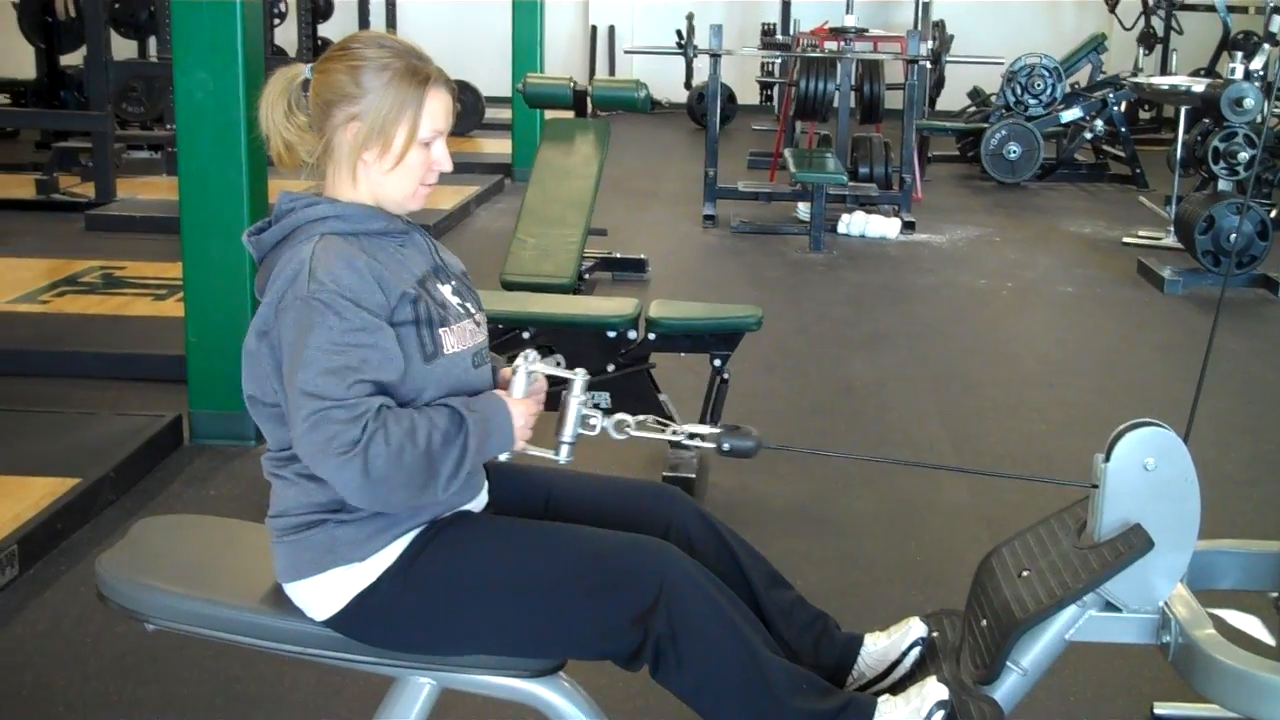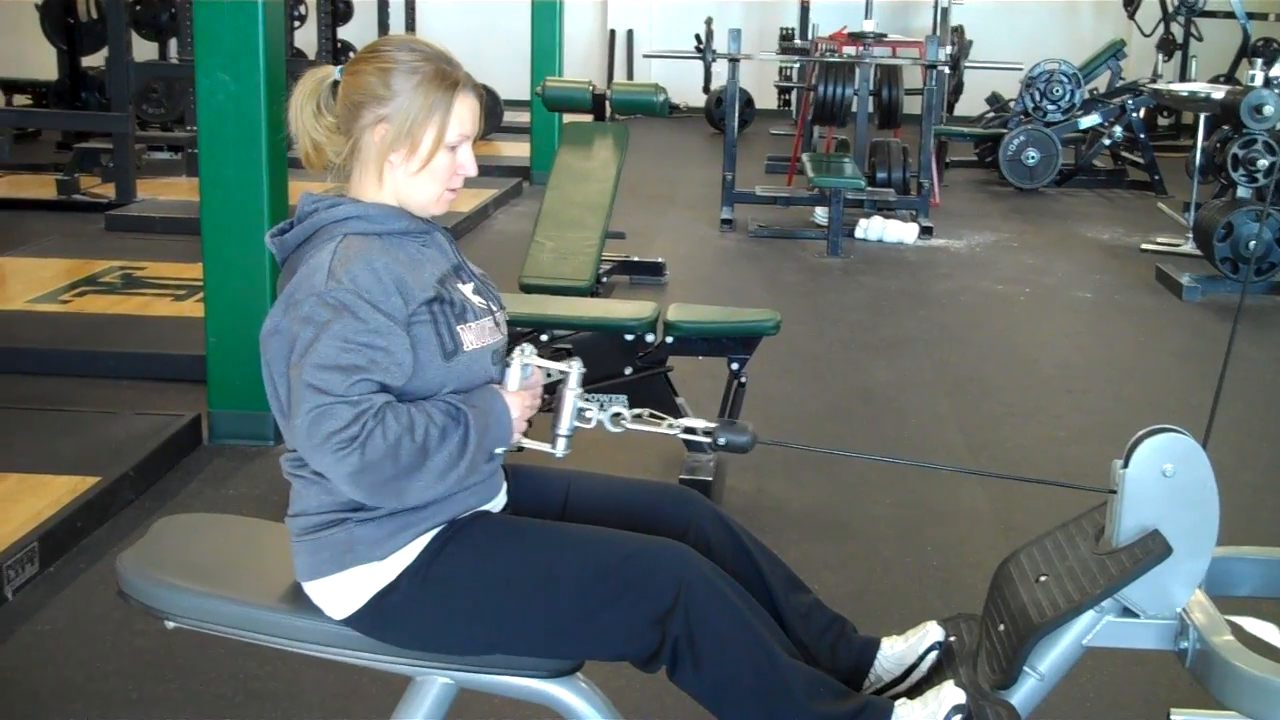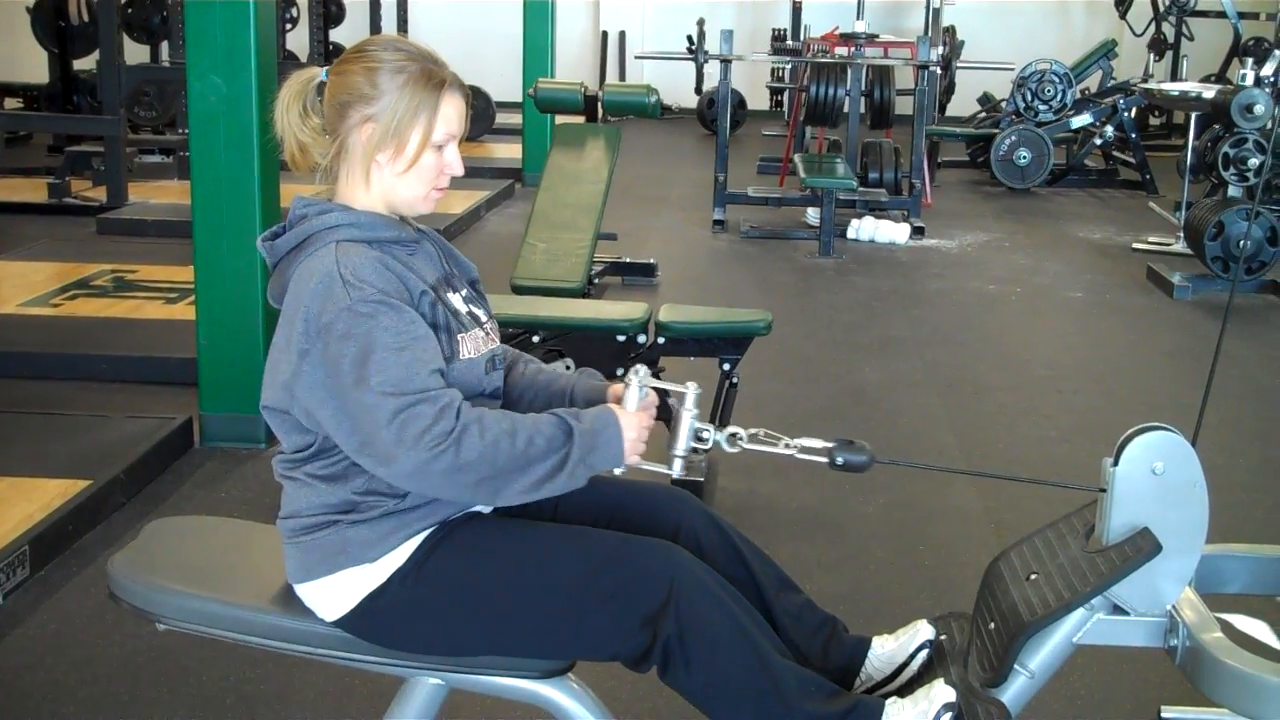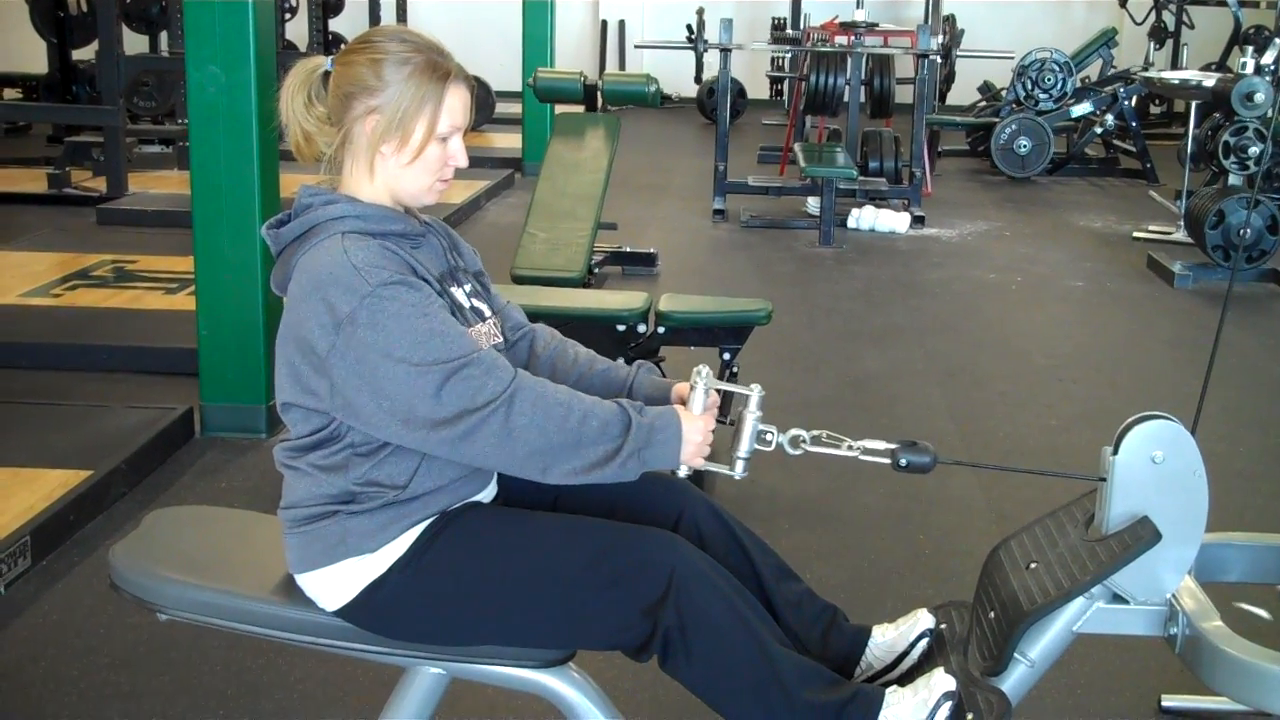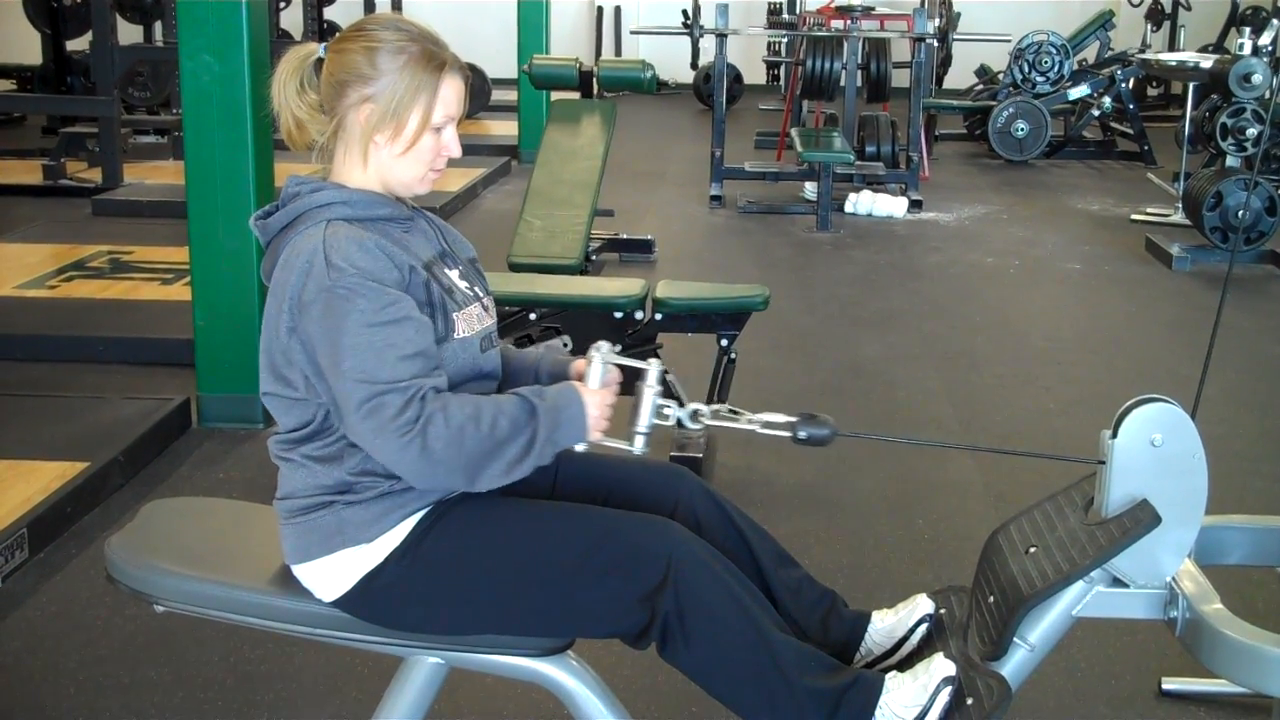
dt=1s
person 1, frame 1
left shoulder: (391, 239)
right shoulder: (327, 277)
right elbow: (353, 453)
left wrist: (501, 387)
right wrist: (492, 422)
left hip: (446, 500)
right hip: (372, 558)
left knee: (661, 511)
right knee: (651, 579)
left ankle: (833, 659)
person 1, frame 2
left shoulder: (410, 239)
right shoulder: (346, 276)
right elbow: (349, 445)
left wrist: (512, 385)
right wrist: (494, 417)
left hip: (463, 499)
right hip: (392, 558)
left knee: (680, 513)
right knee: (667, 582)
left ankle: (848, 660)
person 1, frame 3
left shoulder: (405, 245)
right shoulder: (344, 286)
left elbow: (488, 374)
right elbow: (436, 445)
left wrist: (593, 396)
right wrist: (598, 436)
left hip: (448, 506)
right hip: (384, 561)
left knee: (671, 515)
right knee: (661, 584)
left ankle: (842, 661)
person 1, frame 4
left shoulder: (415, 237)
right shoulder: (351, 277)
left elbow: (521, 347)
right elbow: (499, 409)
left wrist: (652, 392)
right wrist: (658, 435)
left hip: (454, 488)
right hip: (384, 551)
left knee: (672, 506)
right knee: (659, 572)
left ankle: (840, 650)
person 1, frame 5
left shoulder: (401, 225)
right shoulder: (340, 263)
right elbow: (417, 436)
left wrist: (553, 373)
right wrist: (560, 412)
left hip: (455, 481)
right hip: (381, 537)
left knee: (673, 493)
right knee: (660, 559)
left ankle: (843, 638)
